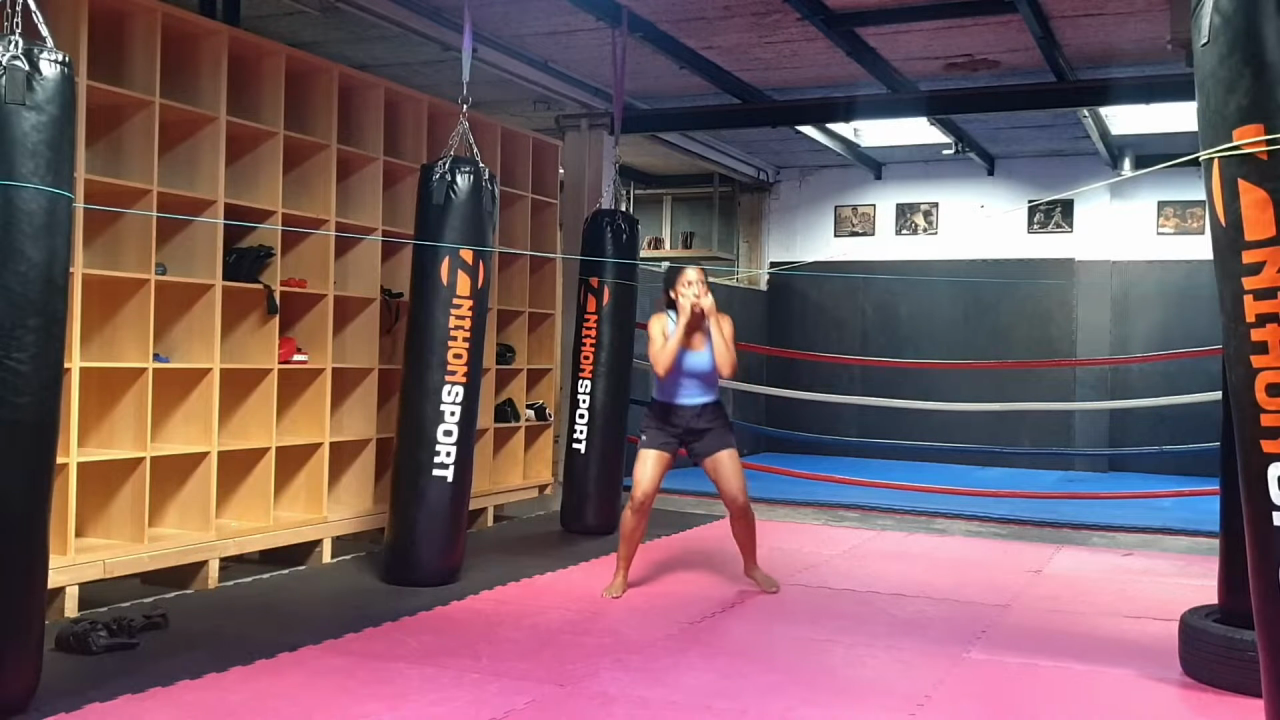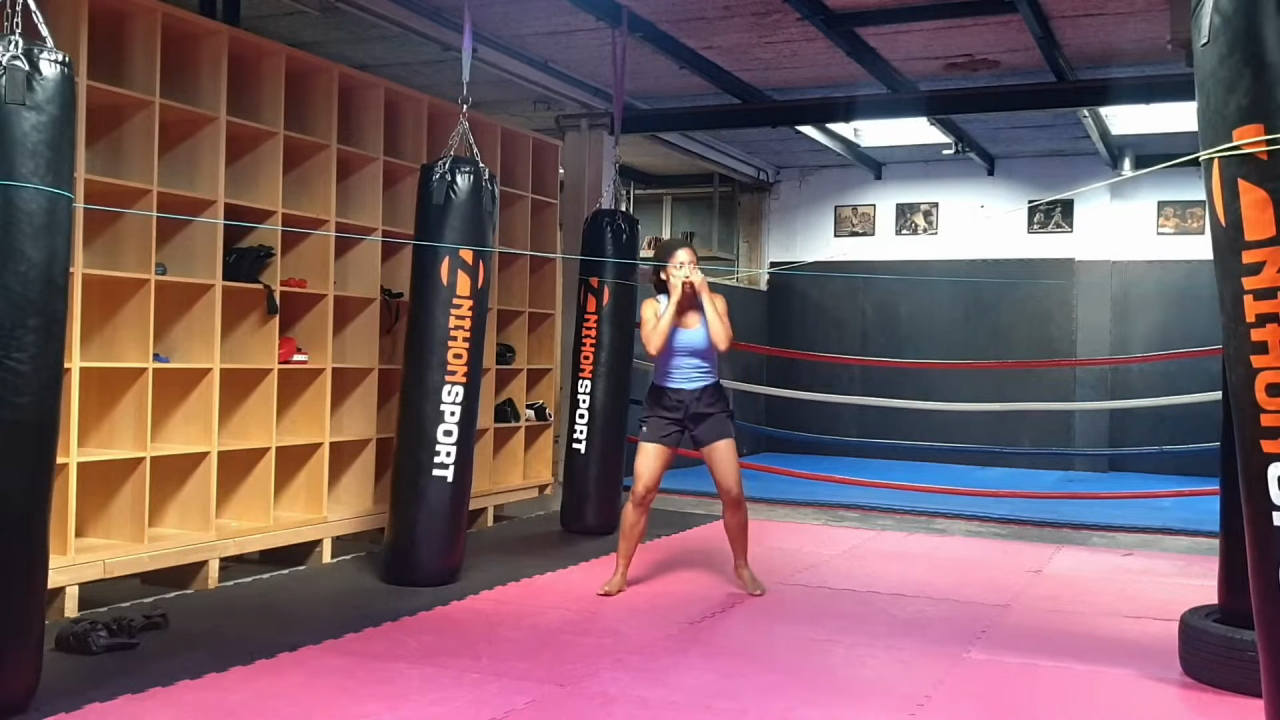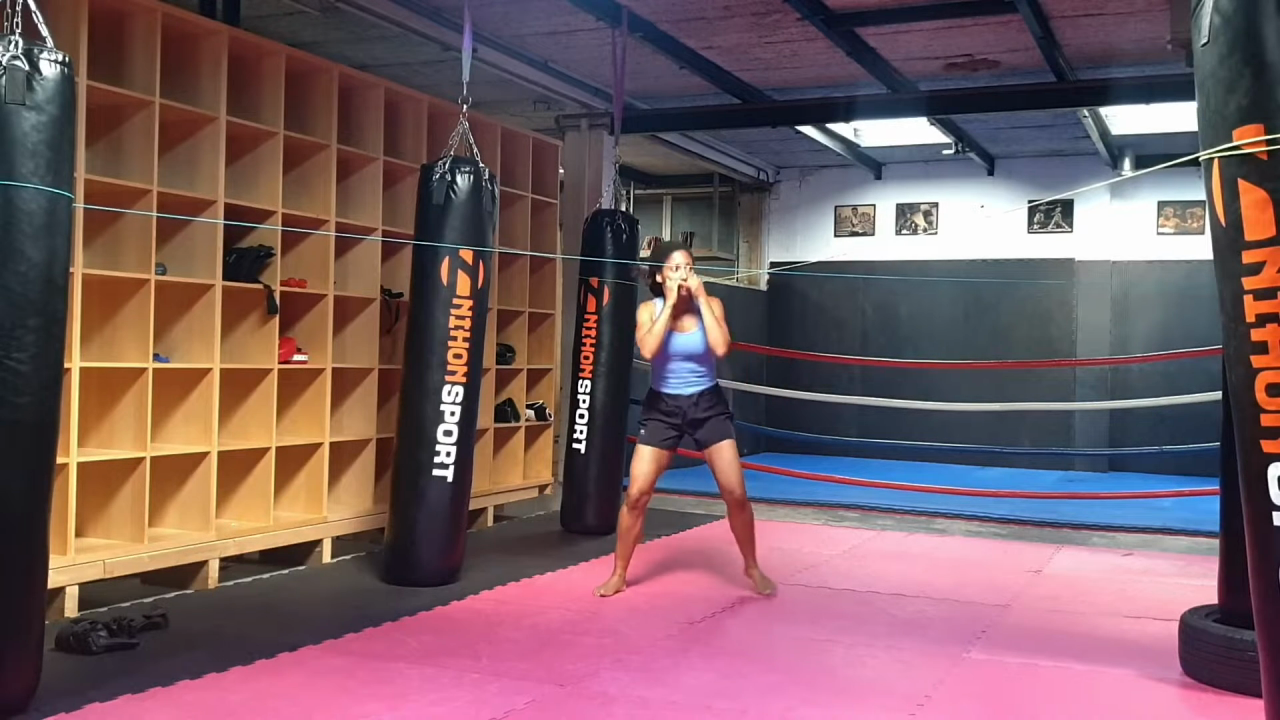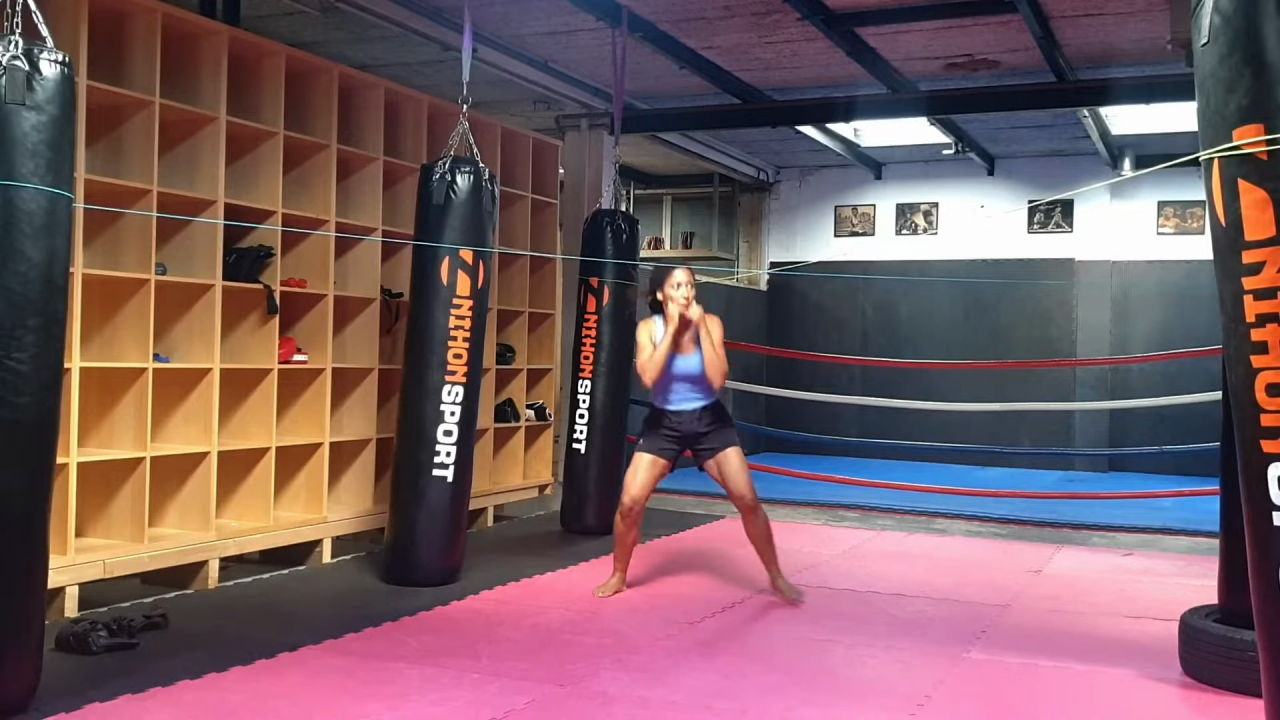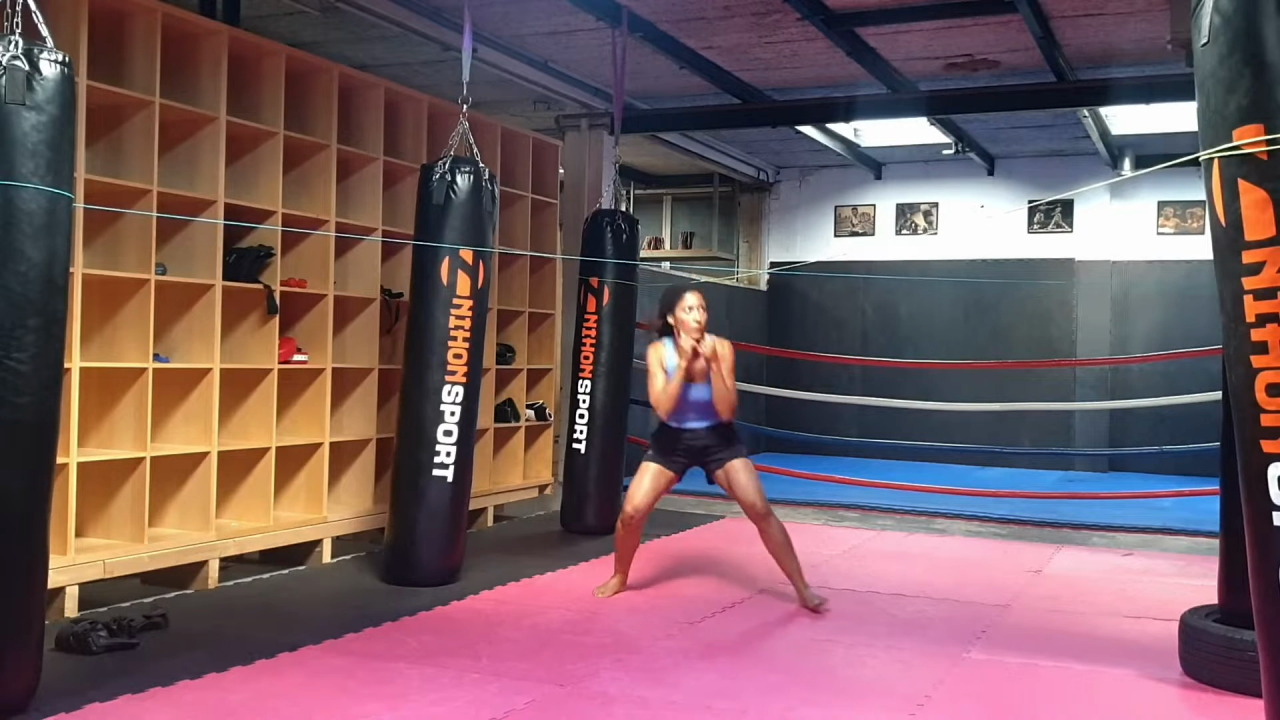
dt=0.1s
person 1, frame 1
left shoulder: (722, 323)
right shoulder: (660, 323)
left elbow: (727, 370)
right elbow: (661, 369)
left wrist: (710, 318)
right wrist: (684, 320)
left hip: (710, 418)
right hip: (666, 416)
left knee: (739, 501)
right knee: (640, 497)
left ankle: (752, 569)
right ankle: (620, 576)
person 1, frame 2
left shoulder: (715, 301)
right shoulder: (653, 306)
left elbow: (723, 343)
right elbow: (653, 346)
left wrist: (704, 294)
right wrist: (674, 299)
left hip: (709, 402)
right hip: (664, 403)
left knee: (732, 492)
right knee: (641, 491)
left ankle: (741, 566)
right ankle: (620, 573)
person 1, frame 3
left shoulder: (710, 305)
right shoulder: (648, 309)
left elbow: (721, 348)
right elbow: (648, 350)
left wrist: (701, 297)
right wrist: (669, 306)
left hip: (706, 405)
right hip: (661, 408)
left knee: (736, 493)
right knee: (637, 494)
left ankle: (752, 568)
right ankle: (618, 574)
person 1, frame 4
left shoulder: (711, 324)
right shoulder: (649, 327)
left elbow: (717, 380)
right elbow: (649, 377)
left wrist: (700, 326)
right wrist: (671, 329)
left hip: (709, 420)
right hip: (664, 423)
left knee: (747, 499)
right knee: (630, 501)
left ankle: (776, 577)
right ankle: (618, 575)
person 1, frame 5
left shoulder: (722, 347)
right shoulder: (659, 351)
left elbow: (727, 412)
right elbow: (662, 409)
left wrist: (713, 362)
right wrist: (683, 362)
left hip: (719, 439)
right hip: (673, 440)
left knee: (759, 509)
right knee: (632, 511)
left ankle: (801, 587)
right ankle: (618, 577)
